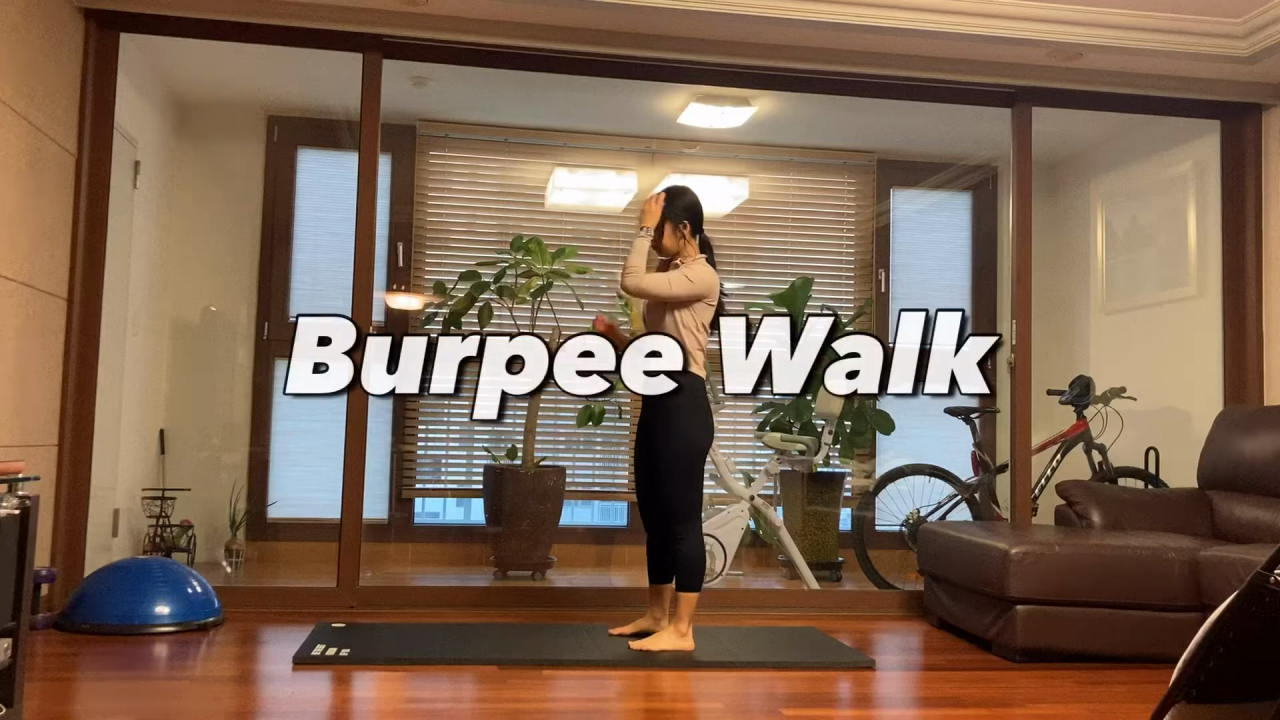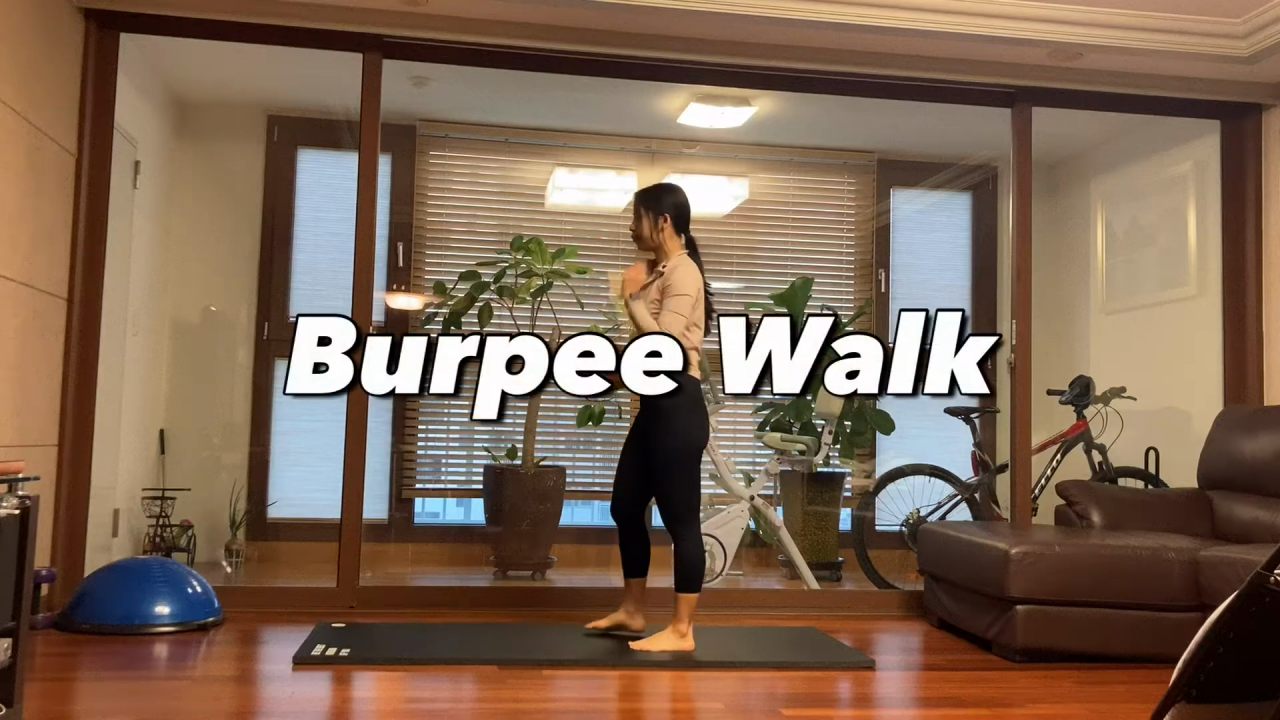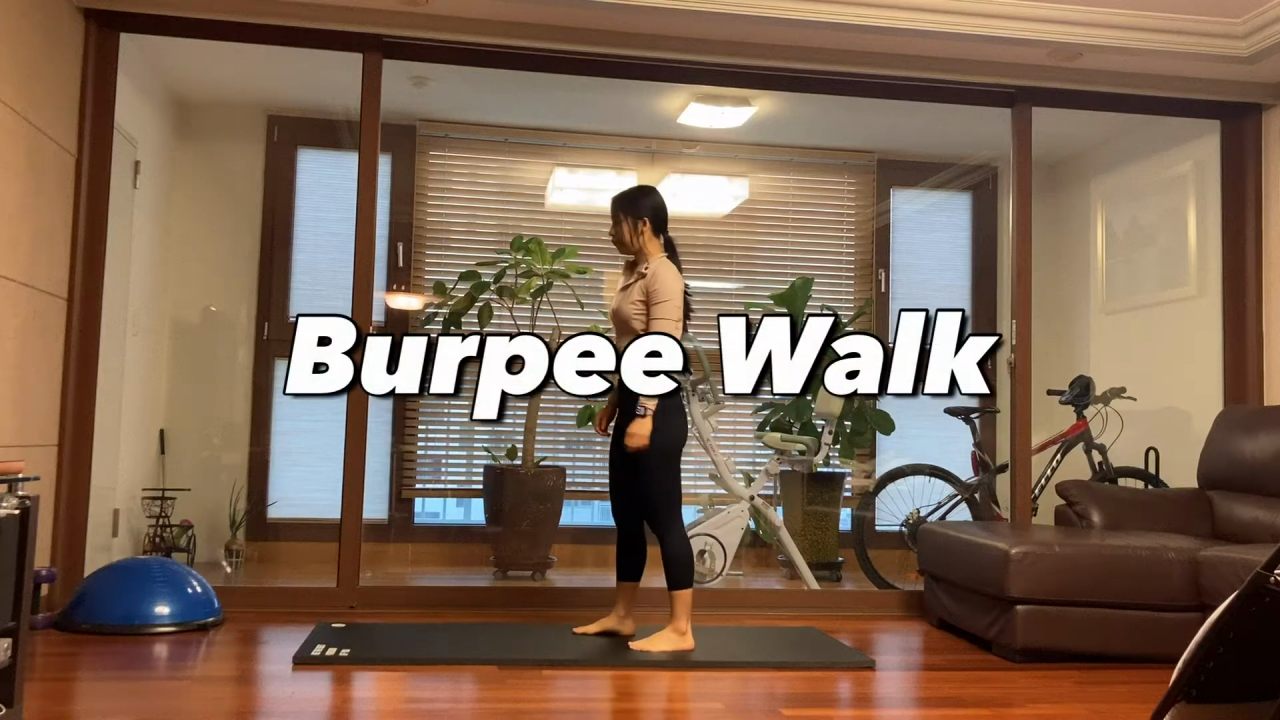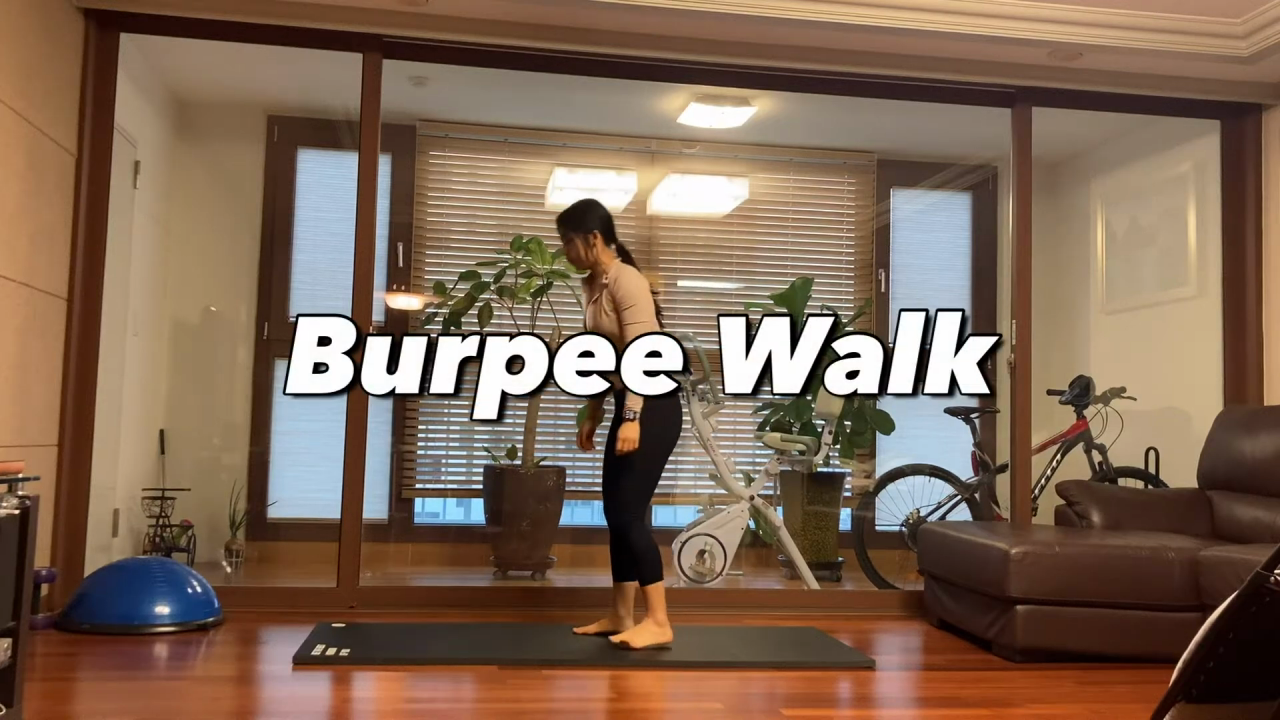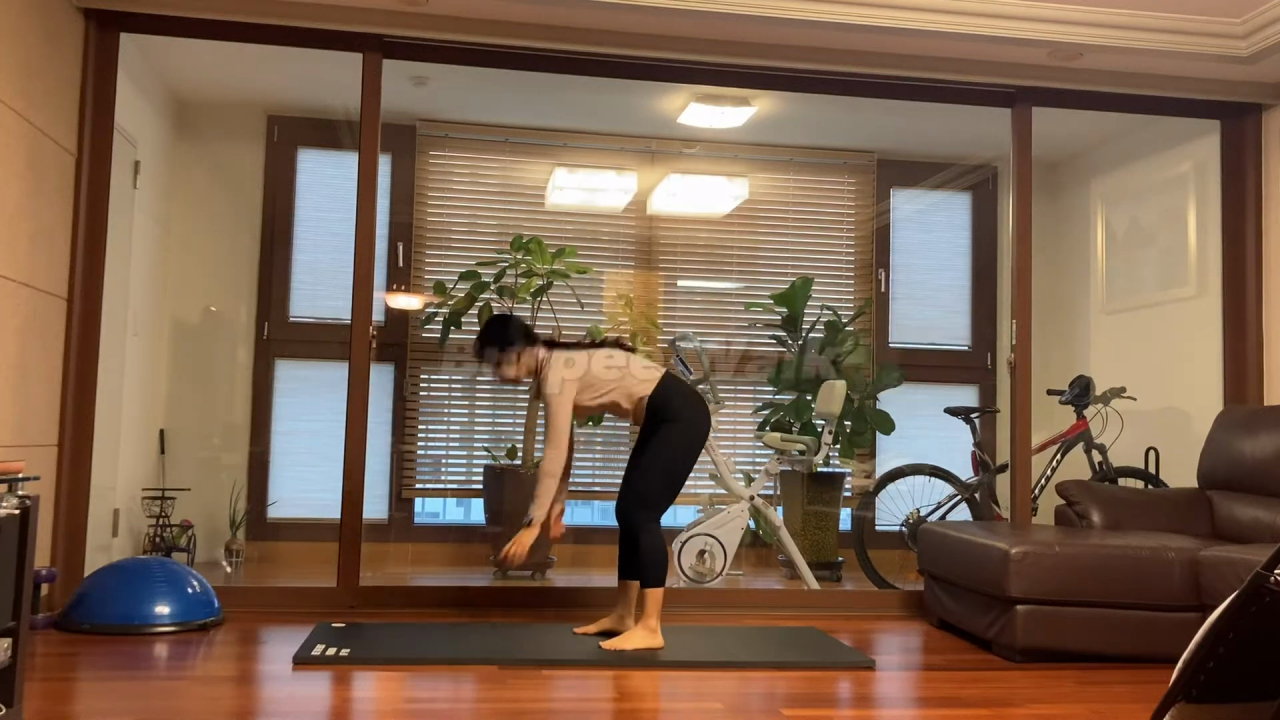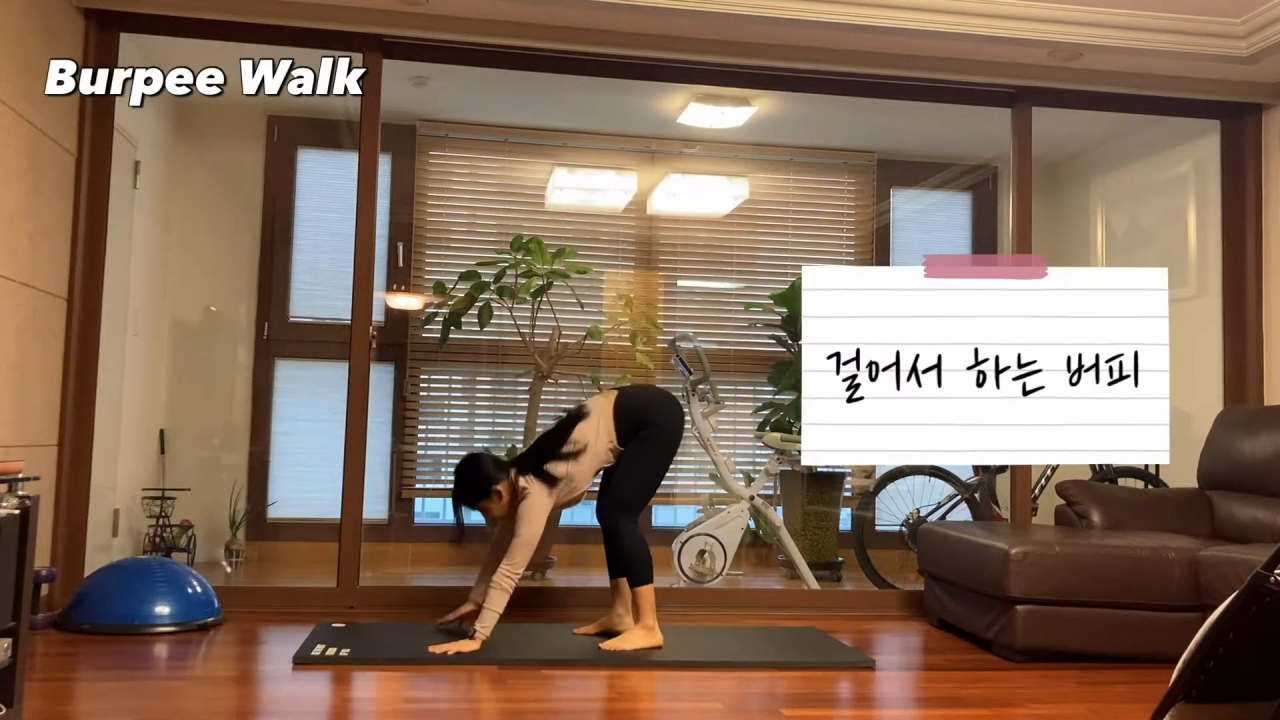
dt=0.4s
person 1, frame 1
left shoulder: (701, 275)
right shoulder: (670, 275)
left elbow: (631, 283)
left wrist: (643, 230)
right wrist: (619, 338)
left hip: (683, 403)
right hip: (656, 402)
left knee: (681, 518)
right knee: (654, 517)
left ankle: (681, 629)
right ankle: (657, 615)
person 1, frame 2
left shoulder: (683, 274)
right shoulder: (658, 273)
left elbow: (665, 341)
left wrist: (632, 297)
left hip: (678, 406)
right hip: (653, 405)
left knee: (680, 519)
right knee: (625, 508)
left ankle: (681, 630)
right ankle: (631, 609)
person 1, frame 3
left shoulder: (663, 275)
right shoulder: (634, 274)
left wrist: (644, 415)
right wrist: (614, 405)
left hip: (654, 411)
right hip: (631, 405)
left knee: (663, 518)
right knee: (626, 515)
left ankle: (680, 629)
right ankle: (622, 616)
person 1, frame 4
left shoulder: (627, 281)
right shoulder: (593, 286)
left wrist: (632, 418)
right wrist: (592, 417)
left hip: (653, 408)
right hip: (627, 406)
left knee: (628, 511)
right knee: (617, 511)
left ankle: (658, 621)
right ankle: (620, 615)
person 1, frame 5
left shoulder: (557, 374)
right shoulder: (553, 369)
left elbow: (554, 454)
right elbow: (560, 450)
left wrist: (532, 524)
right wrist: (556, 506)
left hip: (682, 416)
right hip: (661, 417)
left knee: (639, 510)
right knee: (628, 510)
left ankle: (650, 628)
right ankle: (623, 614)
person 1, frame 6
left shoulder: (534, 493)
right shoulder: (519, 480)
left elbow: (510, 570)
right elbow: (502, 548)
left wrist: (477, 636)
right wrist: (475, 601)
left hip: (655, 418)
right hip: (634, 416)
left knee: (616, 516)
right knee: (610, 514)
left ankle: (647, 627)
right ankle: (622, 615)
